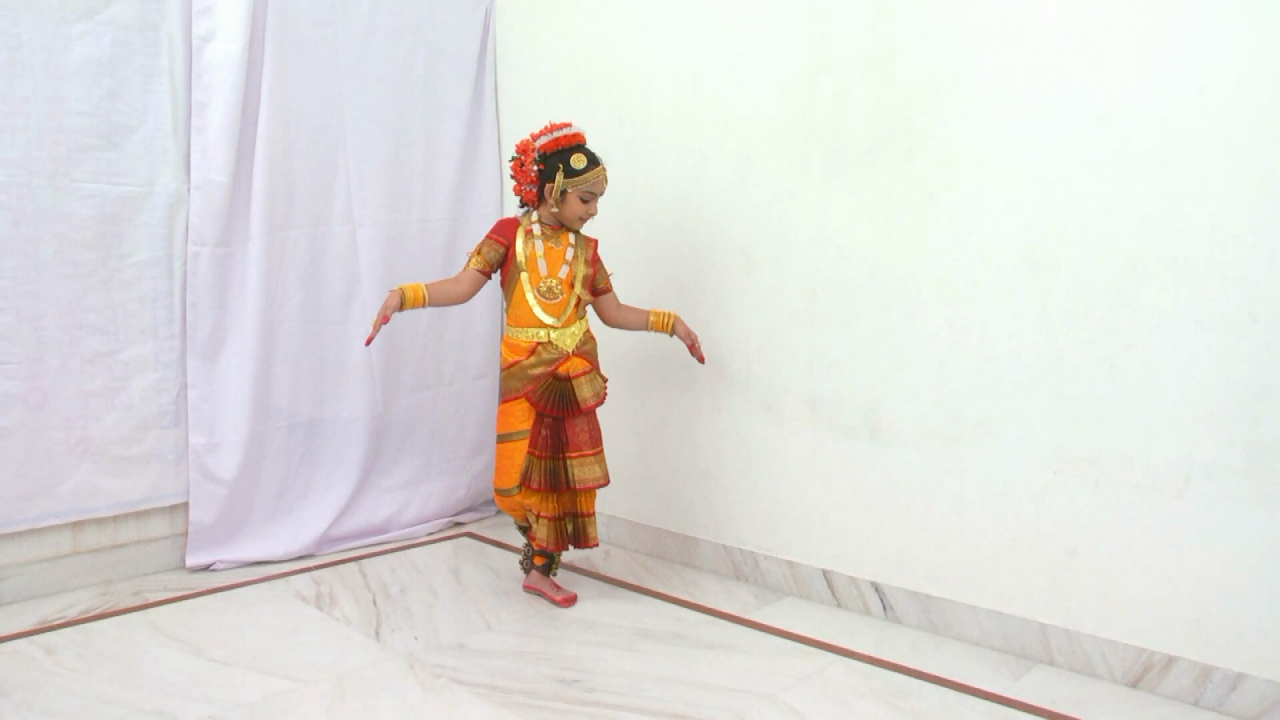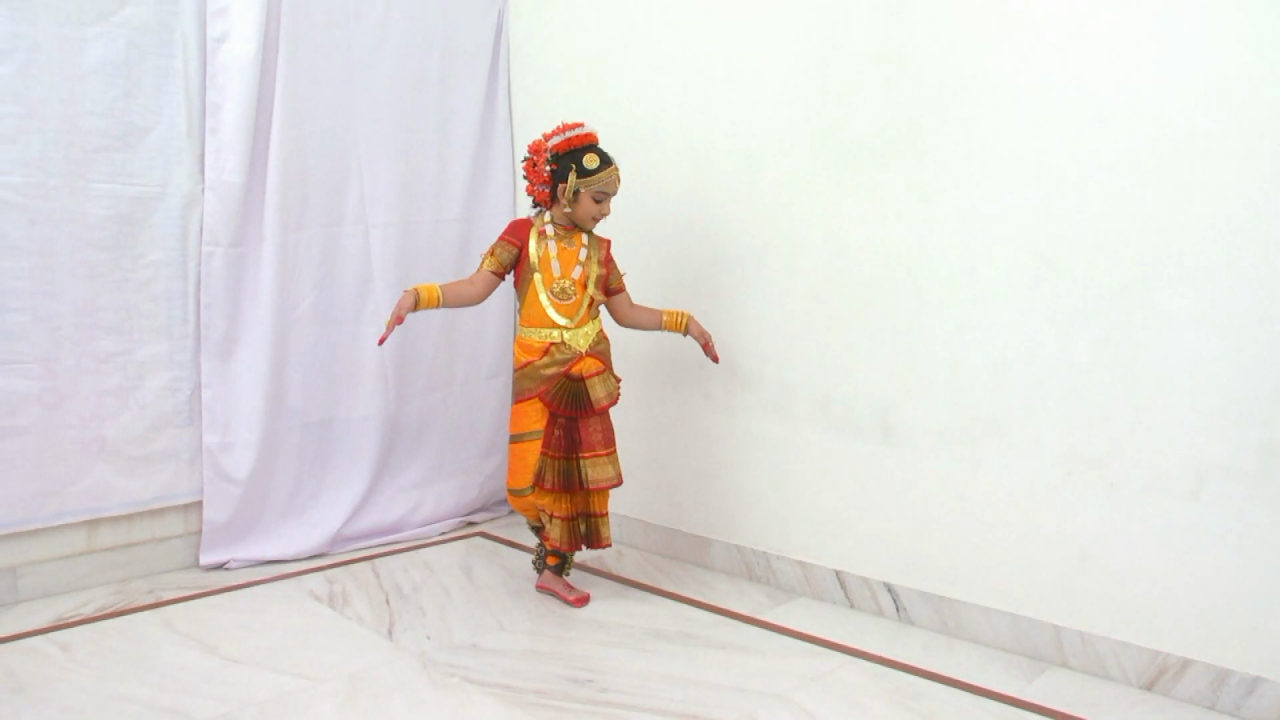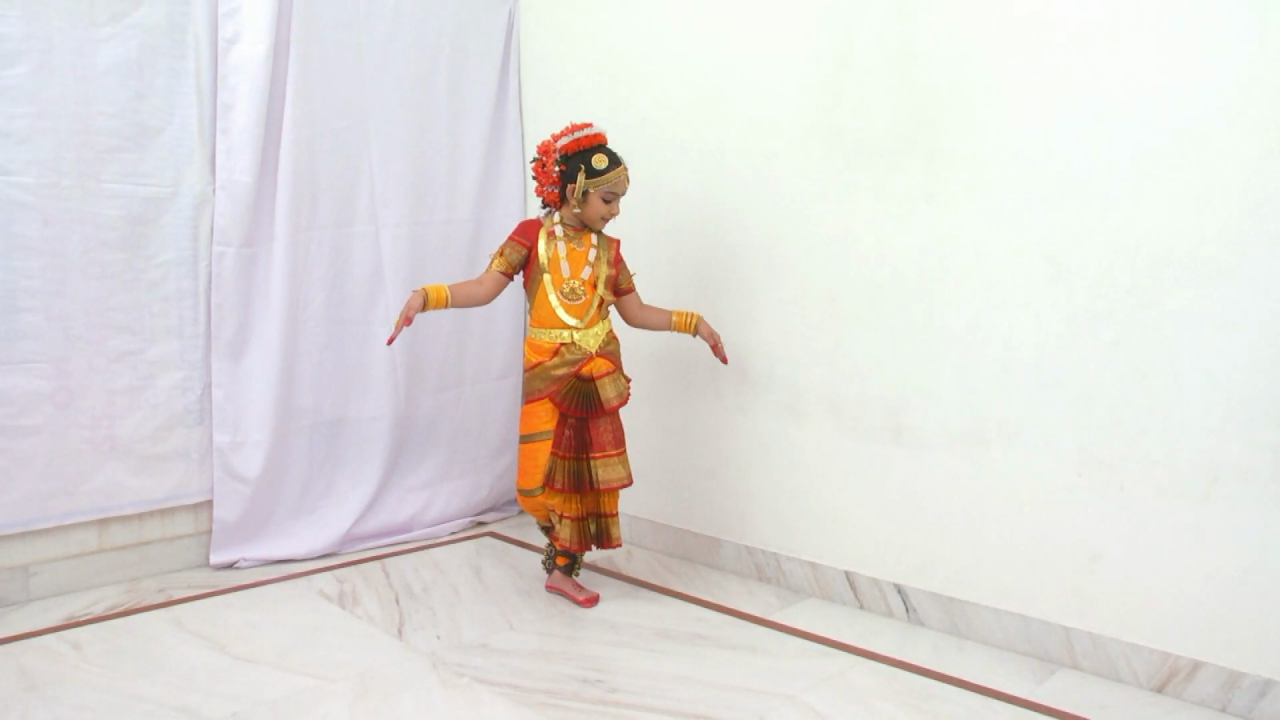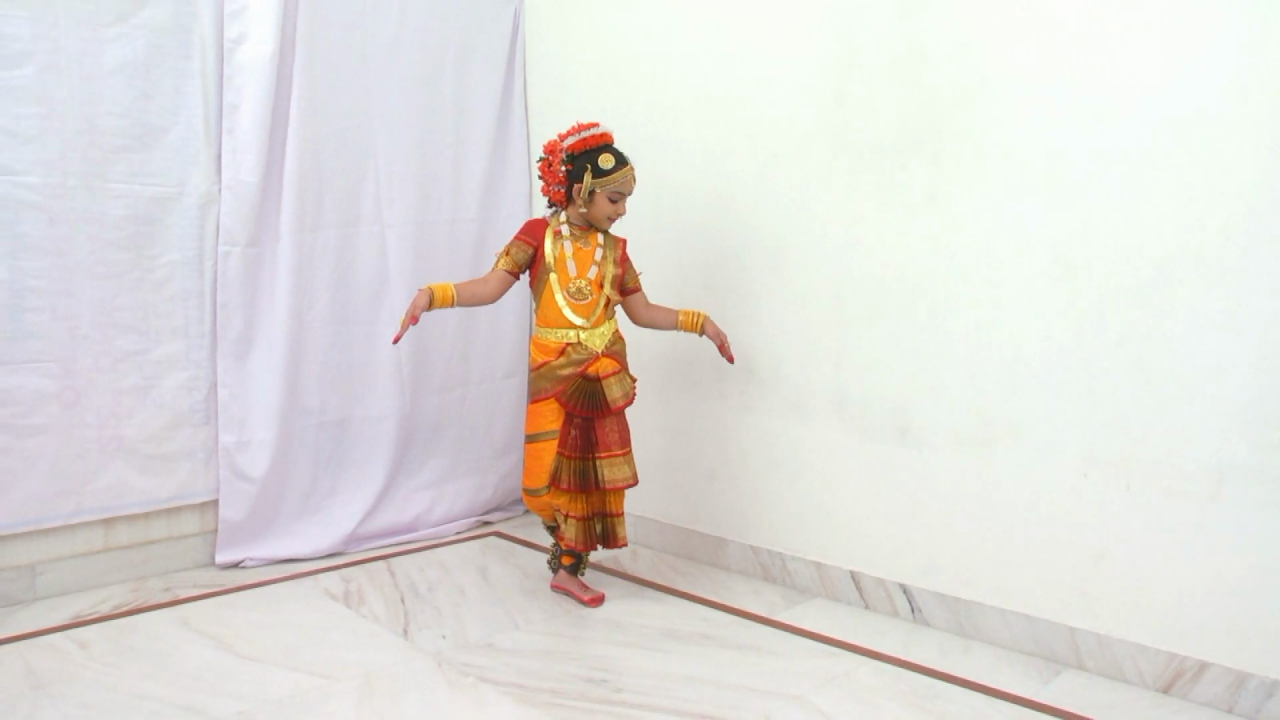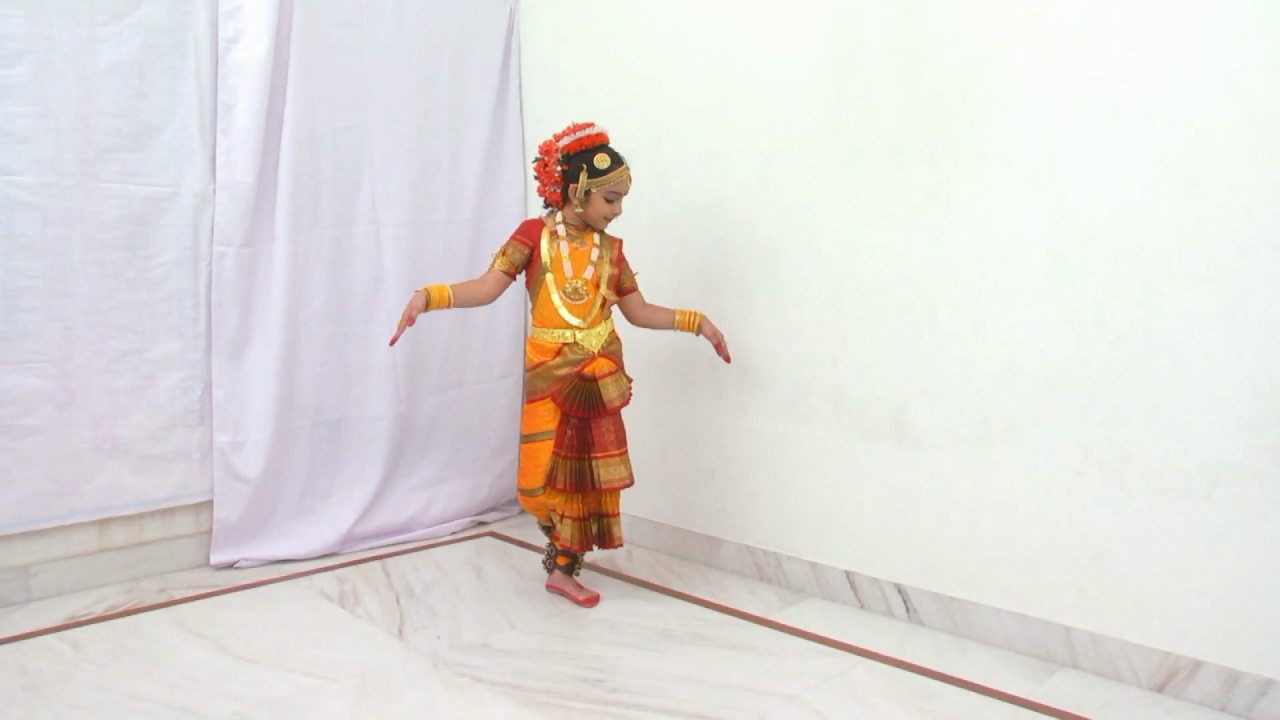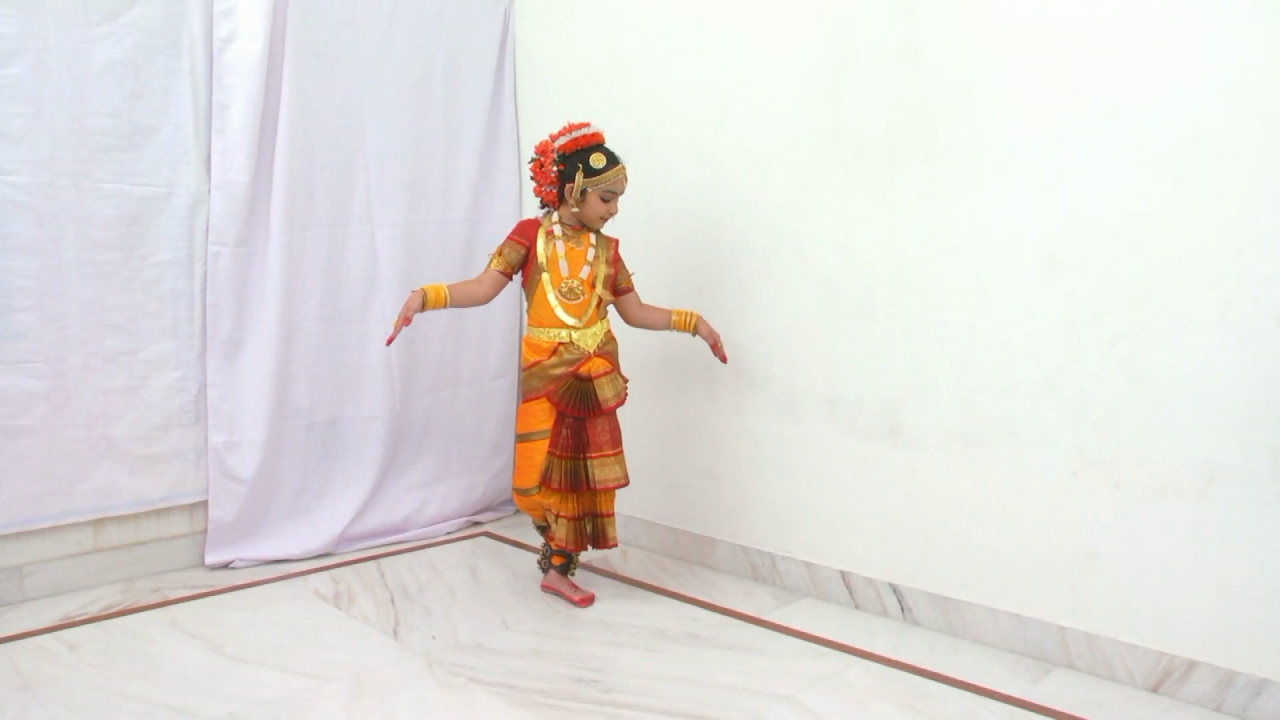
dt=0.5s
person 1, frame 1
left shoulder: (586, 248)
right shoulder: (510, 233)
left elbow: (612, 312)
right elbow: (463, 286)
left wrist: (670, 322)
right wrist: (404, 294)
left hip: (572, 375)
right hip: (525, 373)
left knee: (564, 474)
right knee: (522, 474)
left ankle: (540, 568)
right ankle: (538, 560)
person 1, frame 2
left shoulder: (598, 249)
right shoulder: (523, 234)
left elbow: (626, 312)
right elbow: (475, 287)
left wrist: (683, 321)
right wrist: (417, 295)
left hip: (585, 376)
right hip: (537, 374)
left knee: (576, 474)
right knee: (534, 475)
left ankle: (552, 568)
right ankle: (551, 561)
person 1, frame 3
left shoulder: (608, 249)
right shoulder: (532, 234)
left elbow: (636, 313)
right elbow: (485, 288)
left wrist: (693, 322)
right wrist: (426, 295)
left hip: (596, 377)
right hip: (548, 374)
left knee: (587, 472)
right knee: (546, 474)
left ankle: (563, 569)
right ankle: (562, 558)
person 1, frame 4
left shoulder: (614, 248)
right shoulder: (539, 234)
left elbow: (642, 312)
right elbow: (490, 287)
left wrist: (699, 322)
right wrist: (432, 294)
left hip: (602, 376)
right hip: (554, 373)
left knee: (592, 473)
right knee: (550, 474)
left ankle: (568, 568)
right ankle: (567, 561)
person 1, frame 5
left shoulder: (611, 249)
right shoulder: (535, 234)
left elbow: (638, 311)
right elbow: (487, 287)
left wrist: (696, 321)
right wrist: (428, 296)
left hip: (597, 376)
right hip: (550, 374)
left knee: (587, 473)
right knee: (546, 476)
left ankle: (563, 568)
right ankle: (562, 560)
person 1, frame 6
left shoulder: (607, 249)
right shoulder: (531, 234)
left elbow: (635, 312)
right elbow: (483, 288)
left wrist: (692, 321)
right wrist: (425, 296)
left hip: (594, 376)
right hip: (546, 374)
left knee: (583, 473)
right knee: (540, 476)
left ankle: (559, 568)
right ankle: (557, 557)
